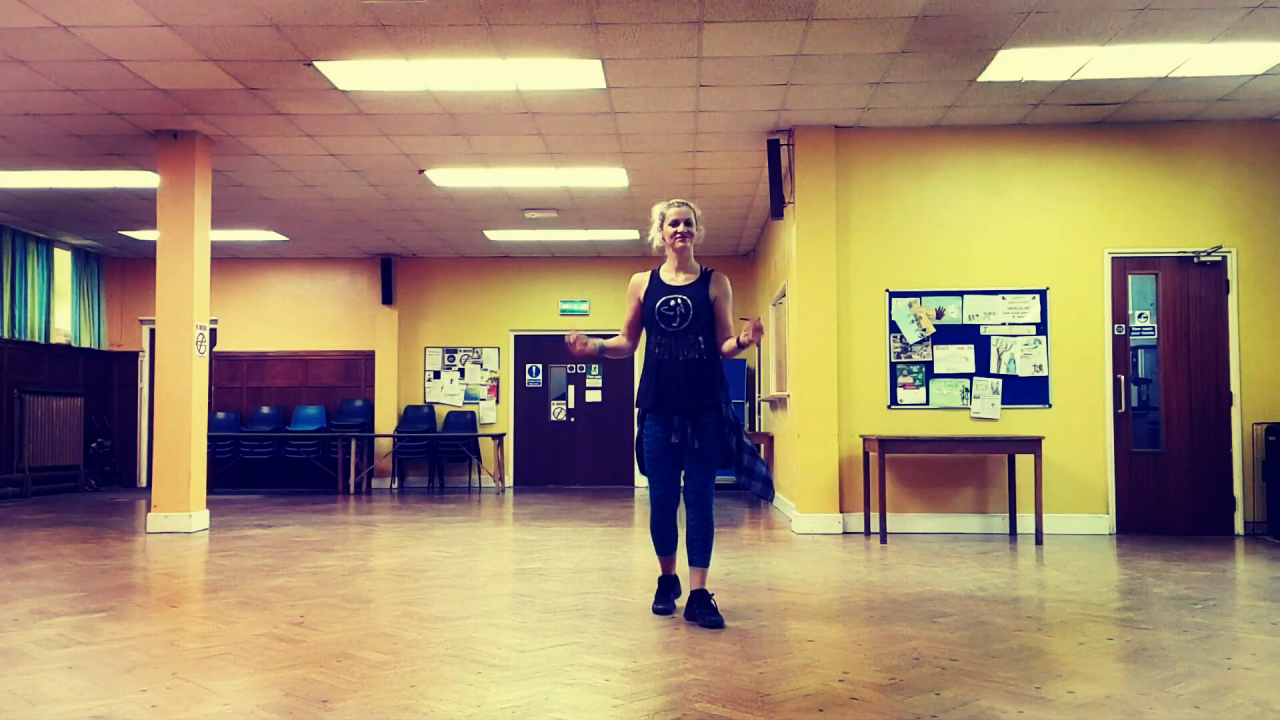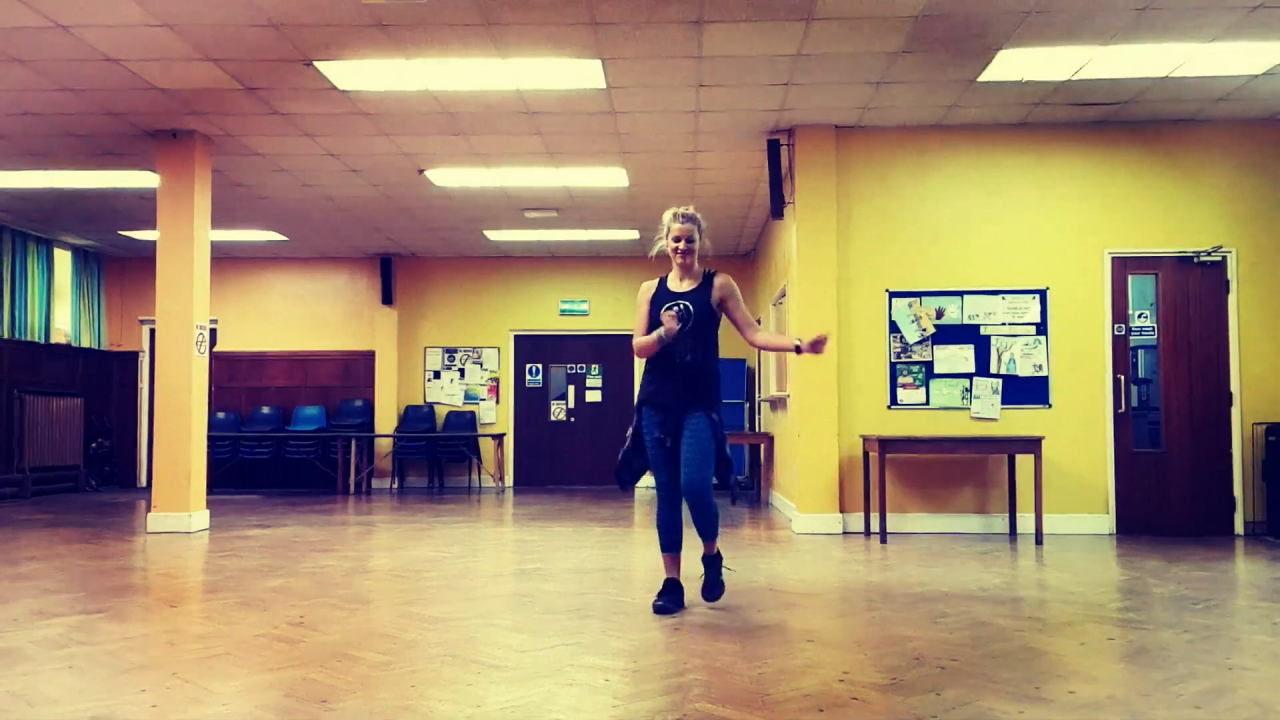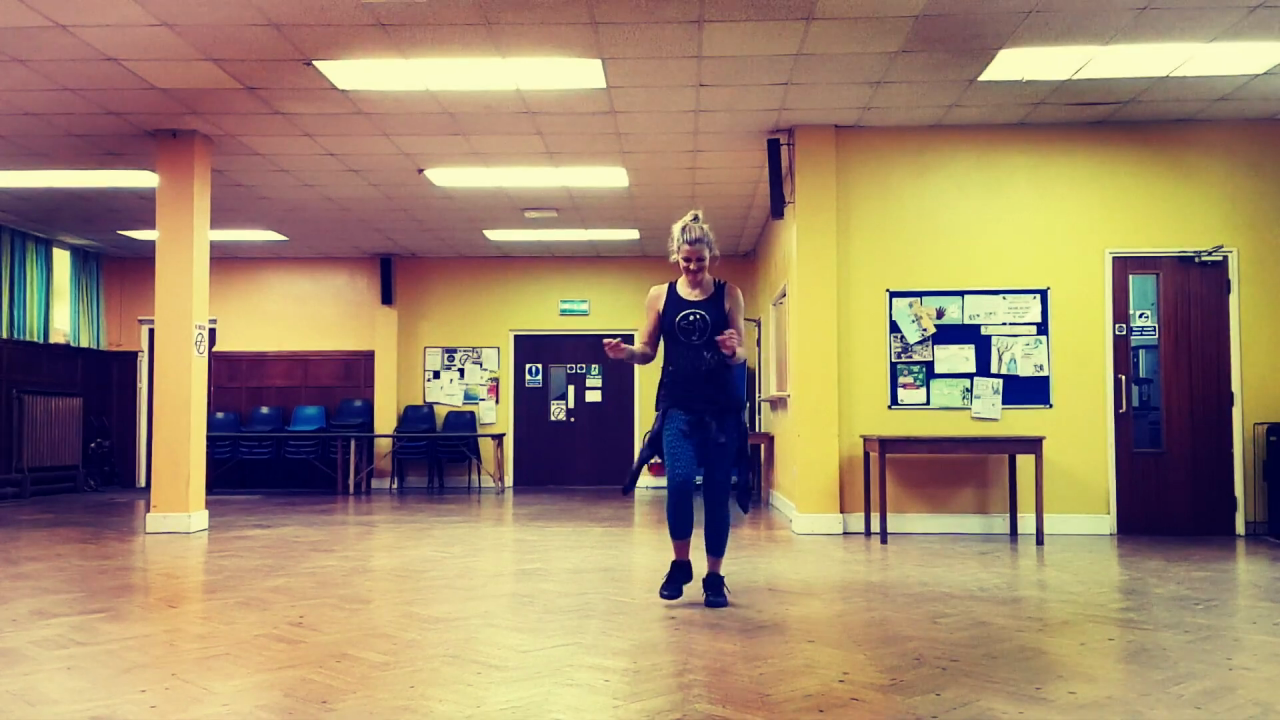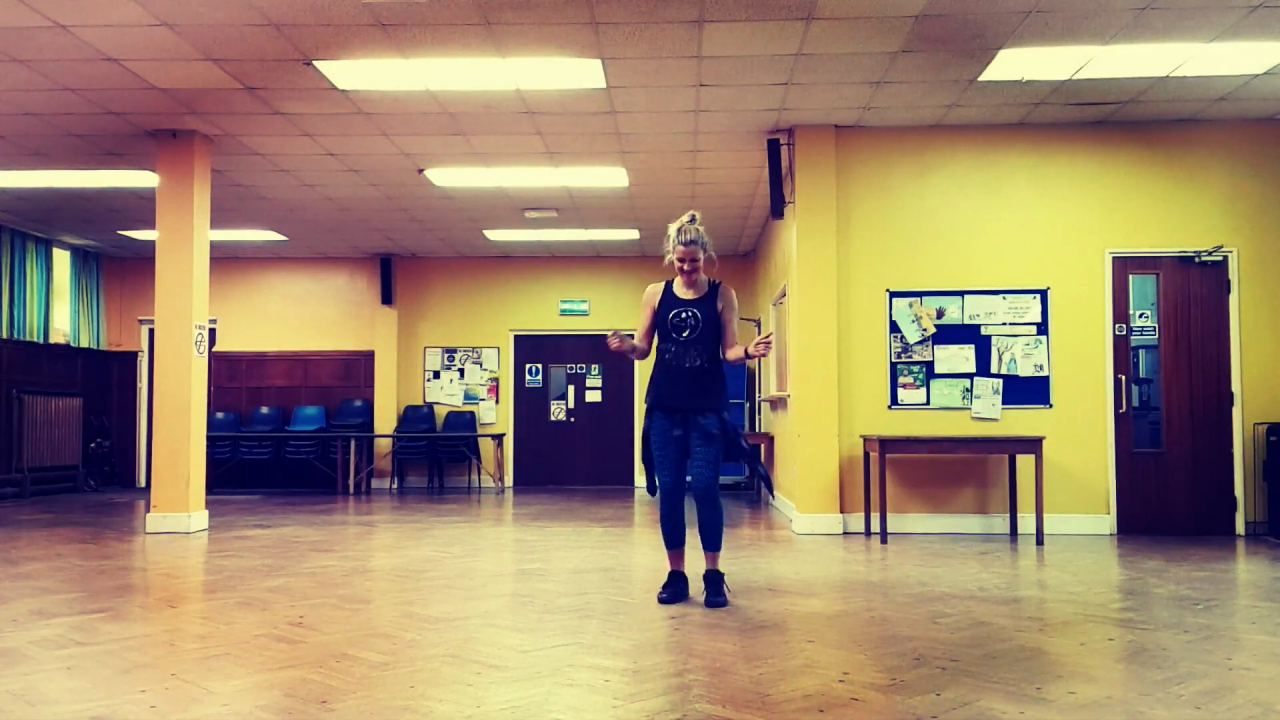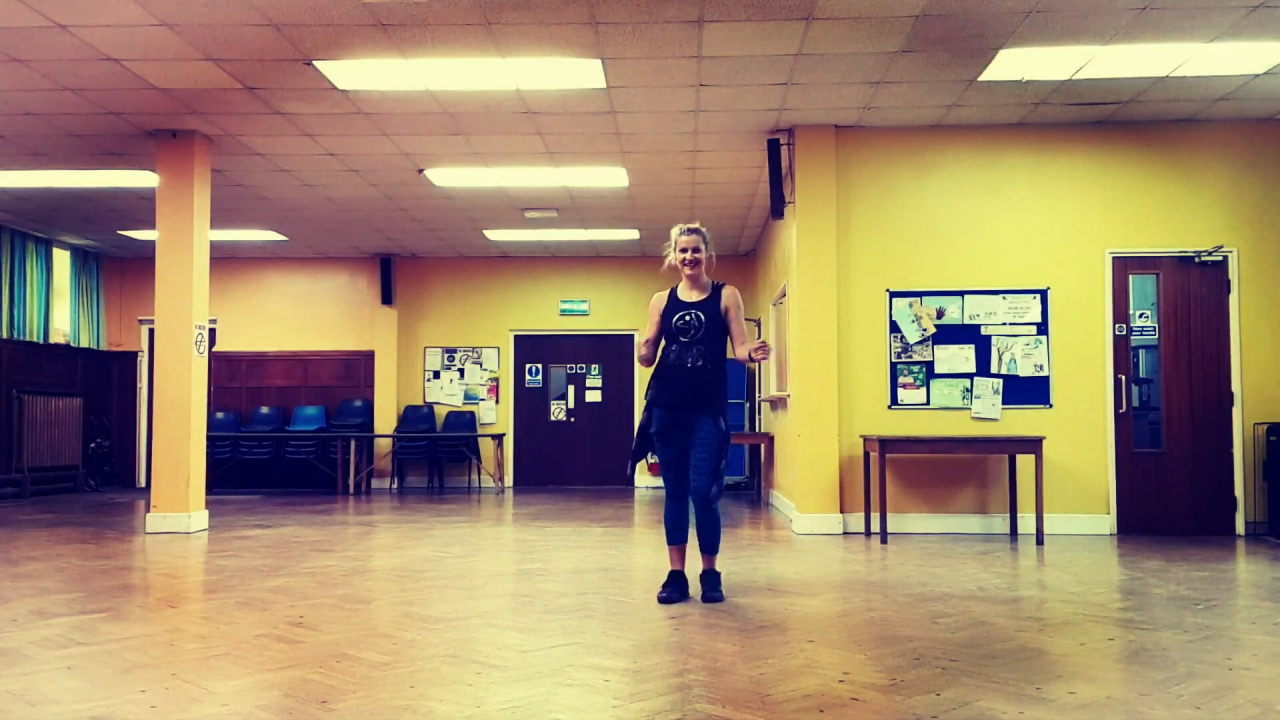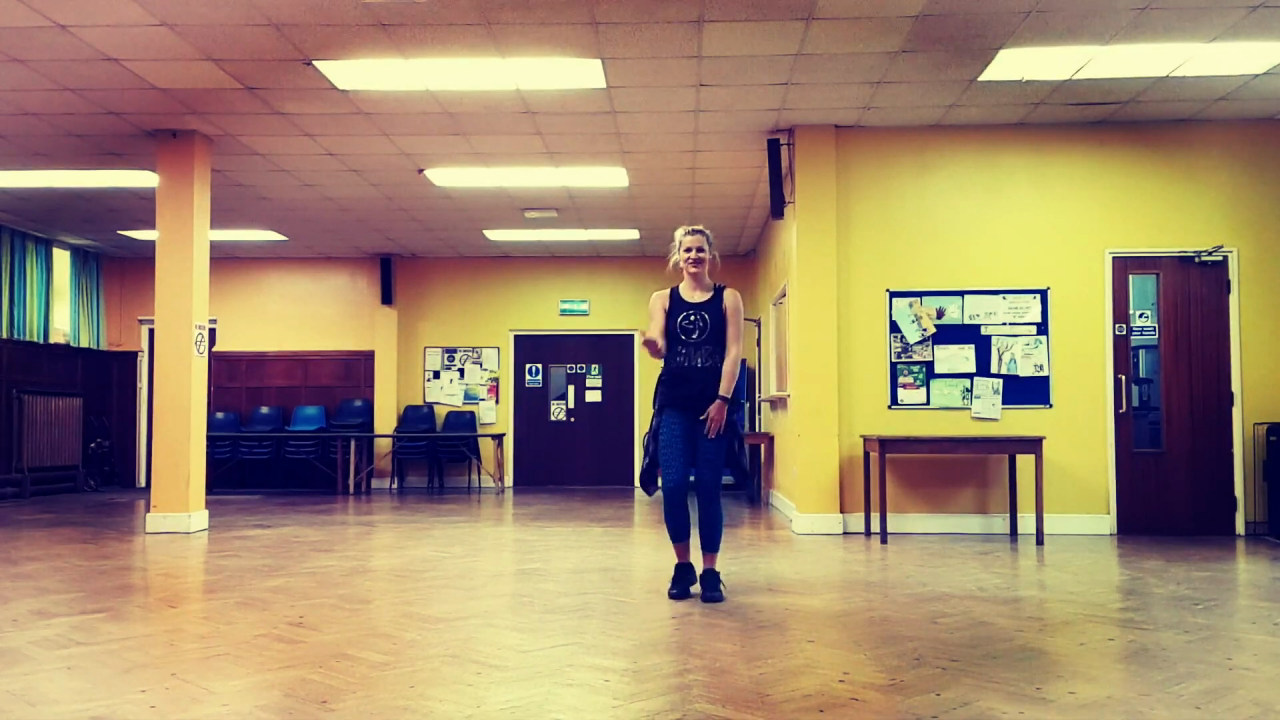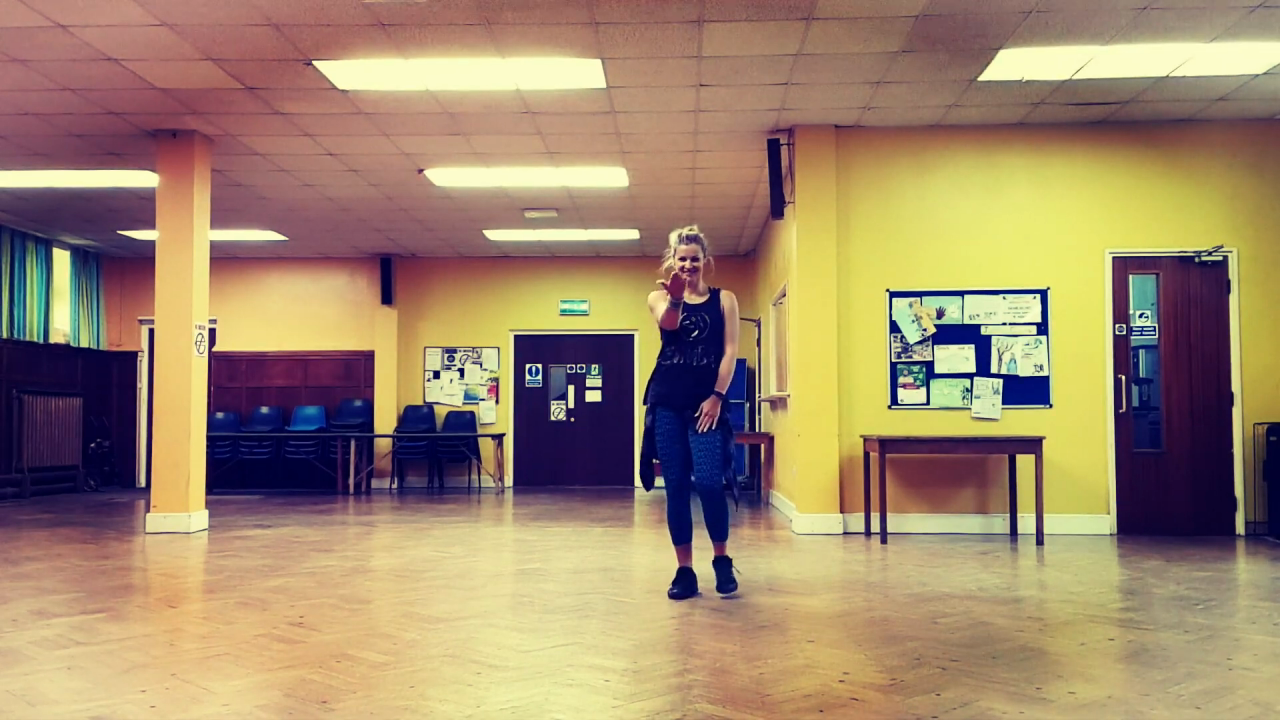
dt=0.4s
person 1, frame 1
left shoulder: (715, 283)
right shoulder: (642, 283)
left elbow: (723, 344)
right elbow: (627, 342)
left wrist: (744, 341)
right wrist: (594, 346)
left hip: (704, 403)
right hip: (657, 402)
left knee: (698, 497)
right knee: (661, 497)
left ankle: (698, 595)
right ankle: (667, 579)
person 1, frame 2
left shoulder: (719, 285)
right shoulder: (650, 290)
left elbow: (753, 334)
right elbow: (638, 345)
left wrist: (798, 345)
right wrist: (662, 333)
left hip: (700, 402)
right hip: (656, 402)
left knee: (695, 485)
right knee: (667, 493)
left ankle: (712, 554)
right ankle: (671, 583)
person 1, frame 3
left shoulder: (729, 294)
right shoulder: (660, 295)
left elbow: (742, 351)
right elbow: (647, 350)
left wrist: (732, 350)
right wrist: (626, 352)
left hip: (723, 405)
right hip: (679, 403)
left knee: (717, 491)
right knee: (681, 480)
left ankle: (714, 577)
right ankle: (680, 563)
person 1, frame 4
left shoulder: (722, 294)
right shoulder: (655, 295)
left elbow: (729, 349)
right elbow: (642, 350)
left wrist: (750, 352)
right wrist: (625, 347)
left hip: (707, 404)
right hip: (663, 404)
left knee: (706, 488)
right knee: (669, 490)
left ankle: (714, 575)
right ankle: (676, 576)
person 1, frame 5
left shoulder: (727, 295)
right shoulder: (661, 300)
left elbow: (738, 343)
right elbow: (649, 352)
left wrist: (751, 351)
right wrist: (645, 354)
left hip: (708, 404)
right hip: (666, 401)
left knee: (703, 491)
right knee: (674, 489)
left ankle: (710, 572)
right ankle: (676, 574)
person 1, frame 6
left shoulder: (728, 297)
right shoulder: (663, 298)
left elbow: (734, 352)
right elbow: (661, 350)
left wrist: (723, 400)
right wrist: (652, 344)
left hip: (711, 402)
right hip: (673, 402)
left knee: (708, 488)
right knee: (673, 486)
left ankle: (710, 573)
right ankle: (683, 567)
person 1, frame 7
left shoulder: (724, 299)
right shoulder: (659, 297)
left elbow: (730, 351)
right elbow: (668, 322)
left wrist: (717, 397)
right wrist: (676, 299)
left hip: (707, 400)
right hip: (667, 401)
left knee: (710, 484)
right knee: (676, 487)
left ankle: (722, 560)
right ankle: (684, 570)
